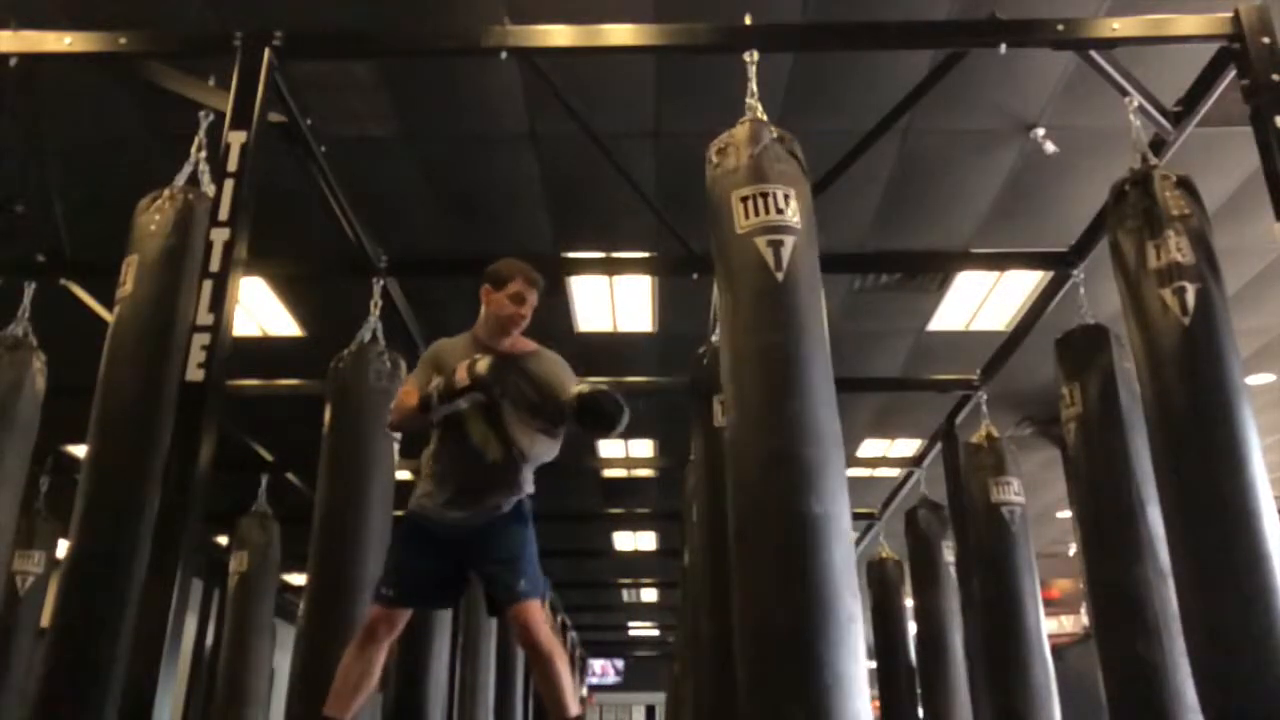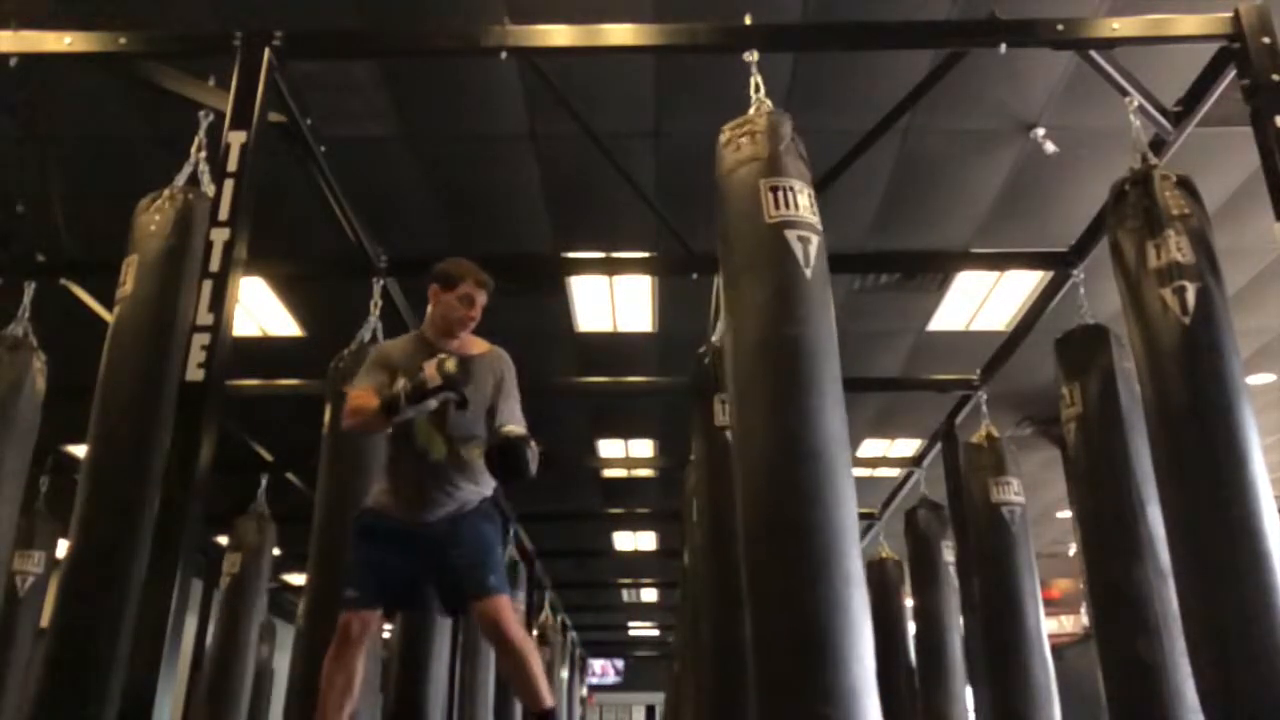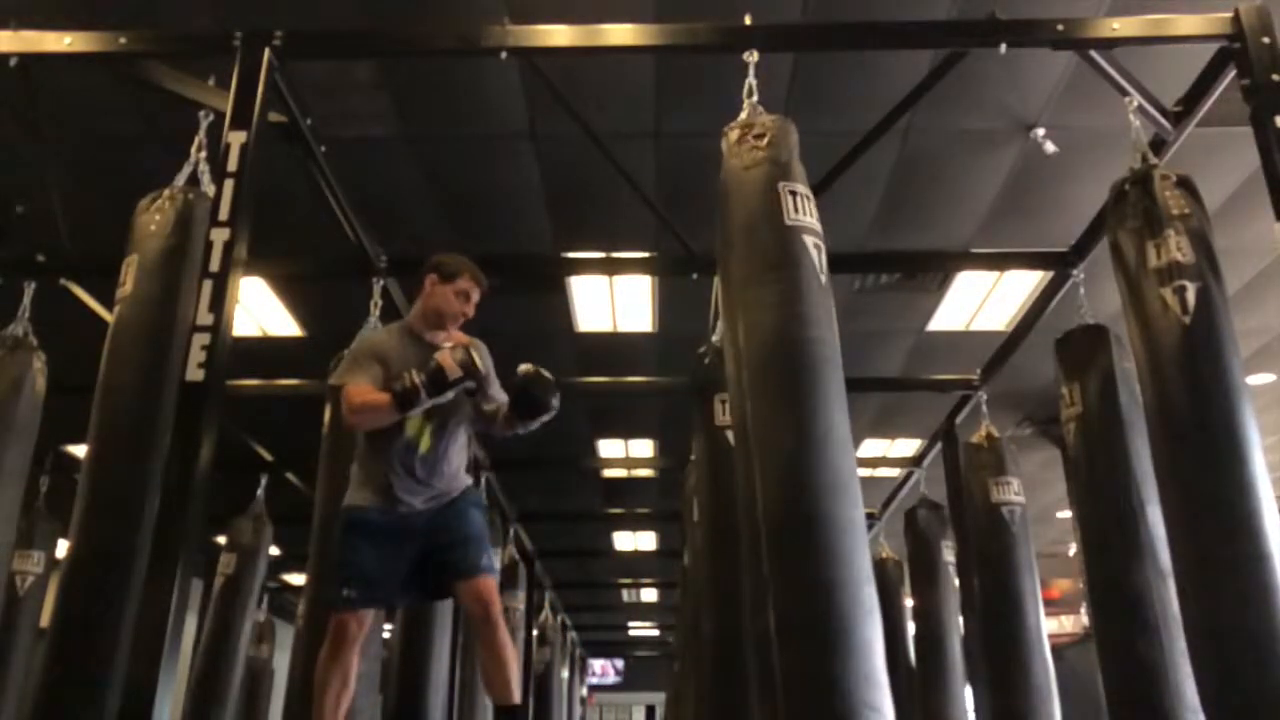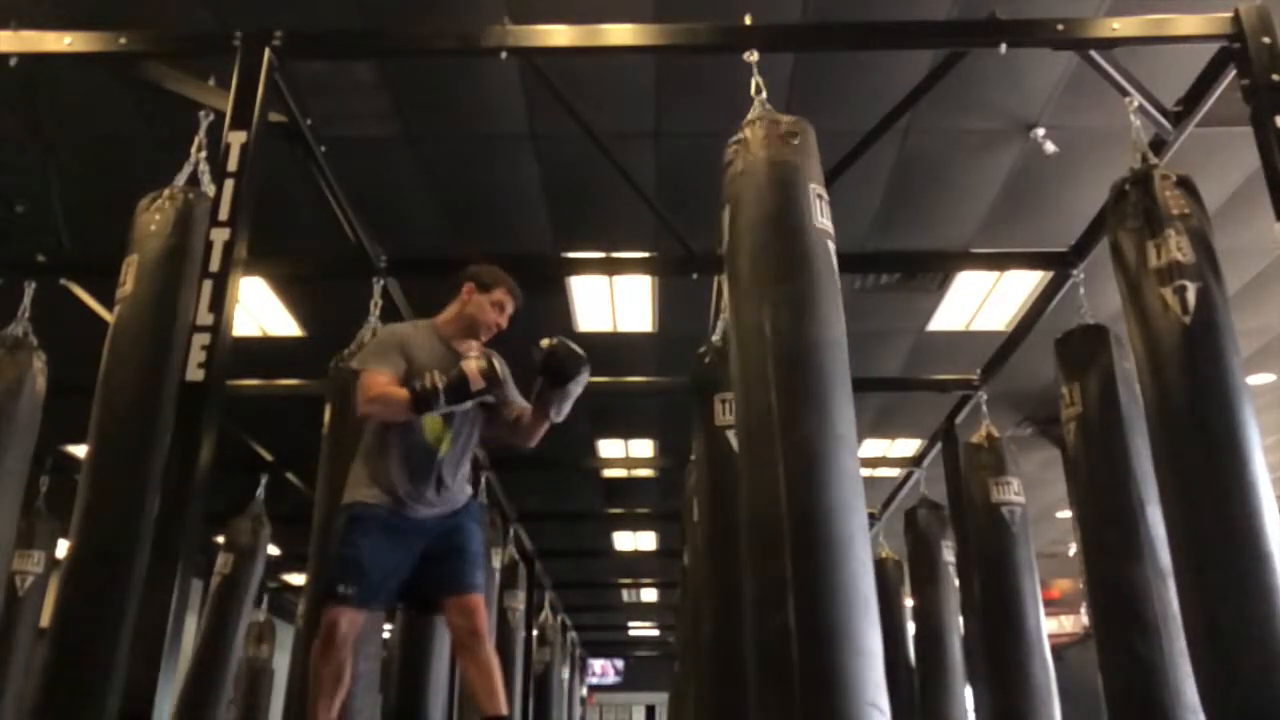
dt=0.4s
person 1, frame 1
left shoulder: (544, 364)
right shoulder: (444, 353)
right elbow: (398, 416)
right wrist: (447, 390)
left hip: (502, 513)
right hip: (436, 511)
left knee: (532, 626)
right knee: (379, 625)
person 1, frame 2
left shoulder: (495, 362)
right shoulder: (391, 354)
left elbow: (510, 429)
right elbow: (353, 417)
left wrist: (517, 449)
right wrist: (414, 393)
left hip: (465, 512)
right hip: (394, 513)
left knee: (501, 622)
right knee: (353, 628)
person 1, frame 3
left shoulder: (473, 353)
right shoulder: (375, 345)
left elbow: (498, 422)
right elbow: (354, 411)
left wrist: (531, 404)
right wrist: (428, 384)
left hip: (448, 501)
right hip: (377, 507)
left knee: (486, 606)
right knee: (347, 626)
person 1, frame 4
left shoulder: (489, 365)
right shoulder: (401, 338)
left elbow: (525, 433)
right elbow: (369, 401)
left wrist: (556, 391)
right wrist: (447, 389)
left hip: (448, 512)
right hip: (379, 506)
left knee: (472, 624)
right knee: (338, 624)
